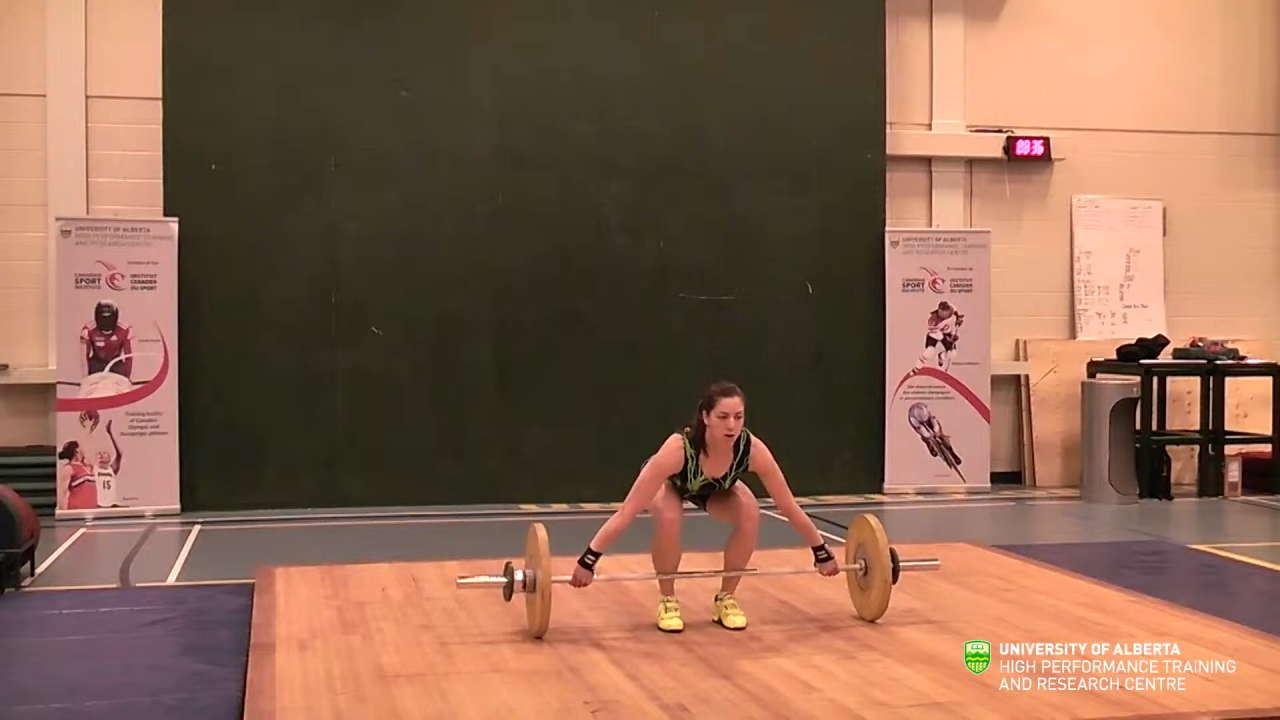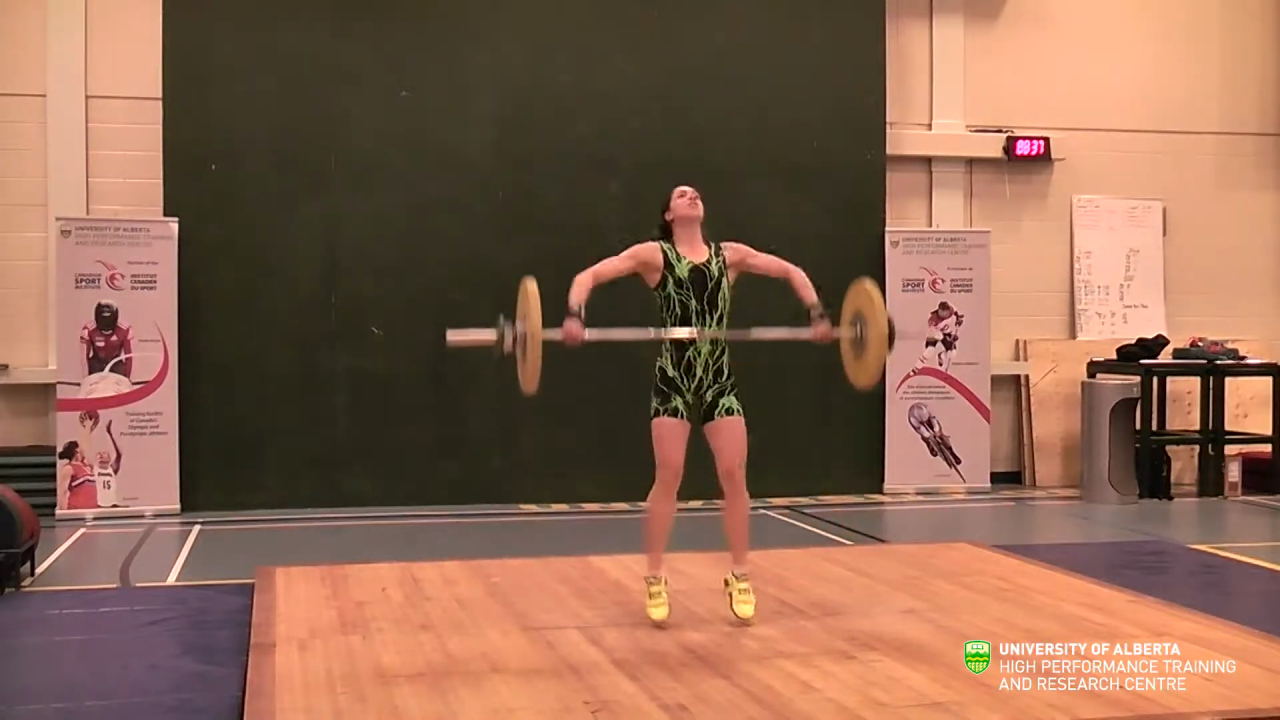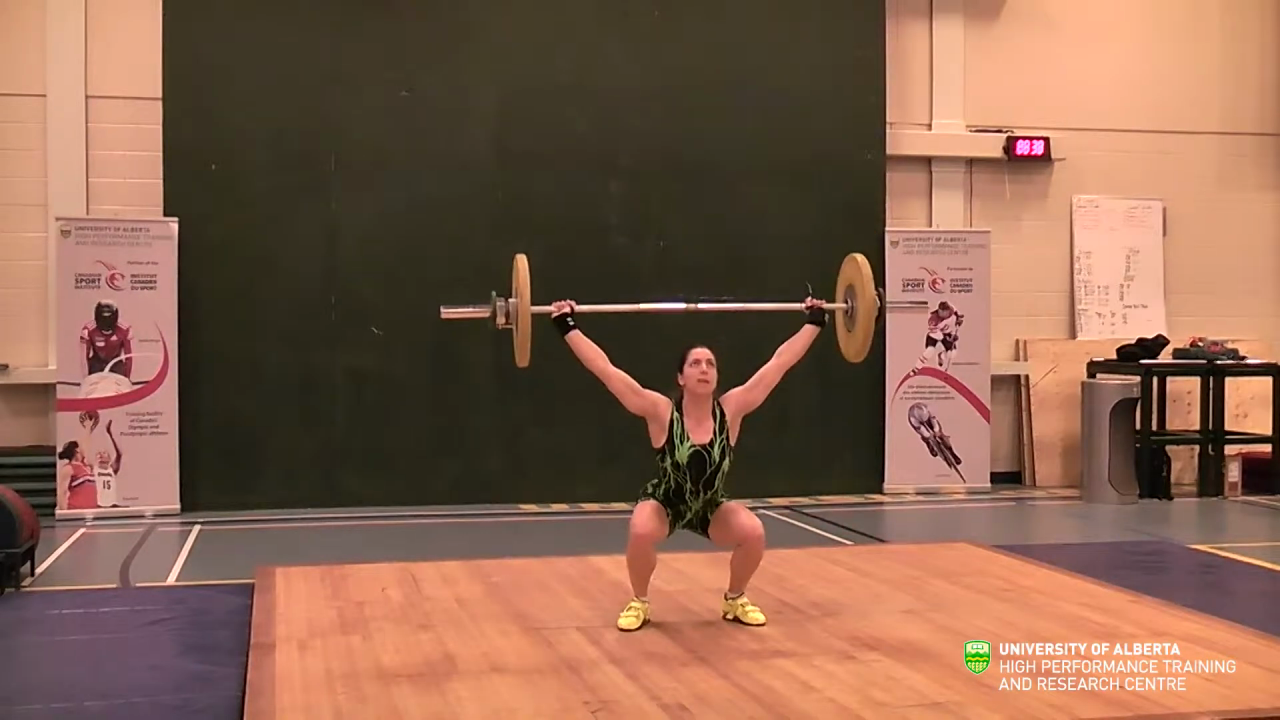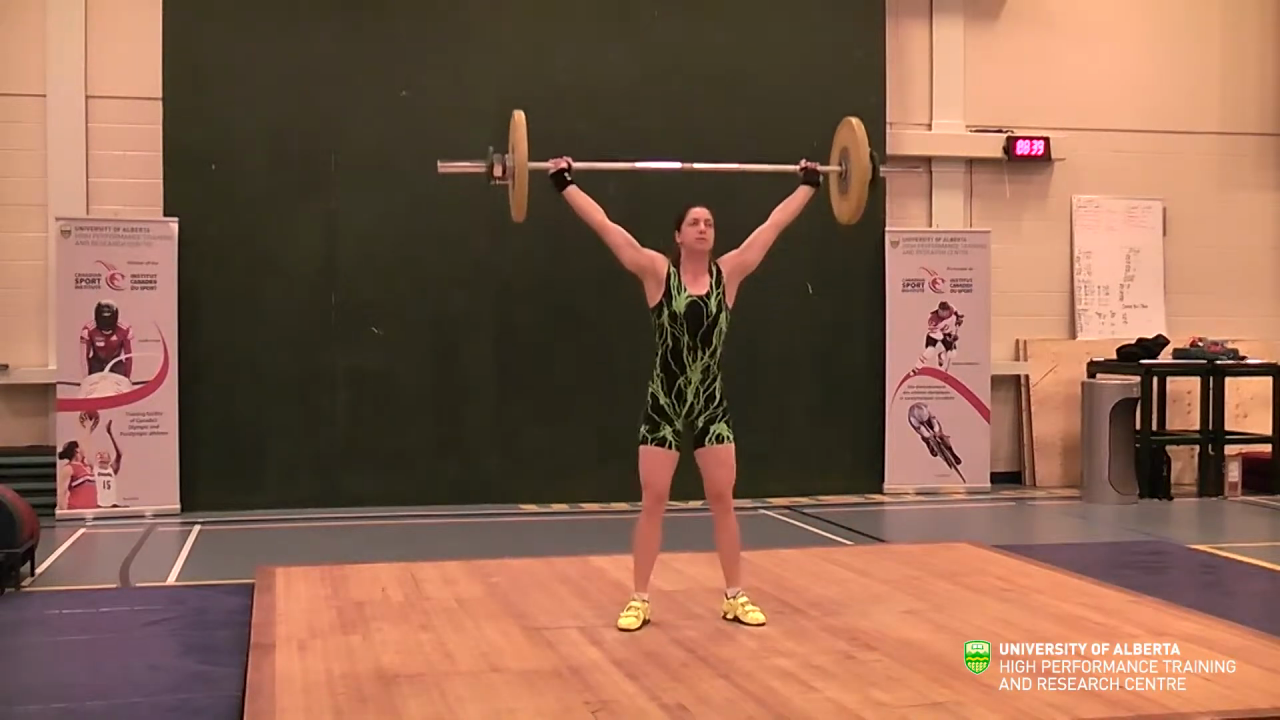
dt=1s
person 1, frame 1
left shoulder: (753, 450)
right shoulder: (678, 449)
left elbow: (790, 507)
right elbow: (627, 511)
left wrist: (822, 553)
right wrist: (588, 560)
left hip: (717, 489)
right hip: (671, 483)
left knee: (749, 514)
right knee: (668, 518)
left ankle: (726, 598)
right ankle: (667, 600)
person 1, frame 2
left shoulder: (729, 253)
right shoulder: (654, 254)
left elbow: (792, 272)
right elbow: (587, 277)
left wrist: (816, 312)
right wrist: (575, 315)
left hip: (719, 381)
right hip: (673, 380)
left knee: (734, 476)
right knee: (668, 476)
left ankle: (739, 577)
right ankle: (654, 579)
person 1, frame 3
left shoulder: (731, 410)
right shoulder: (661, 412)
left elbow: (779, 363)
right elbow: (605, 368)
left wrist: (814, 322)
right wrist: (568, 326)
left hip: (712, 507)
right hip: (664, 503)
left knee: (753, 533)
right knee: (640, 532)
left ankle: (735, 598)
right ankle: (639, 602)
person 1, frame 4
left shoulder: (728, 272)
right shoulder: (657, 271)
left elbow: (774, 225)
right elbow: (604, 225)
left wrist: (808, 184)
right wrist: (565, 184)
left hip: (711, 404)
right hip: (664, 403)
left knee: (723, 501)
right knee: (653, 503)
left ankle: (734, 597)
right ankle: (639, 599)
